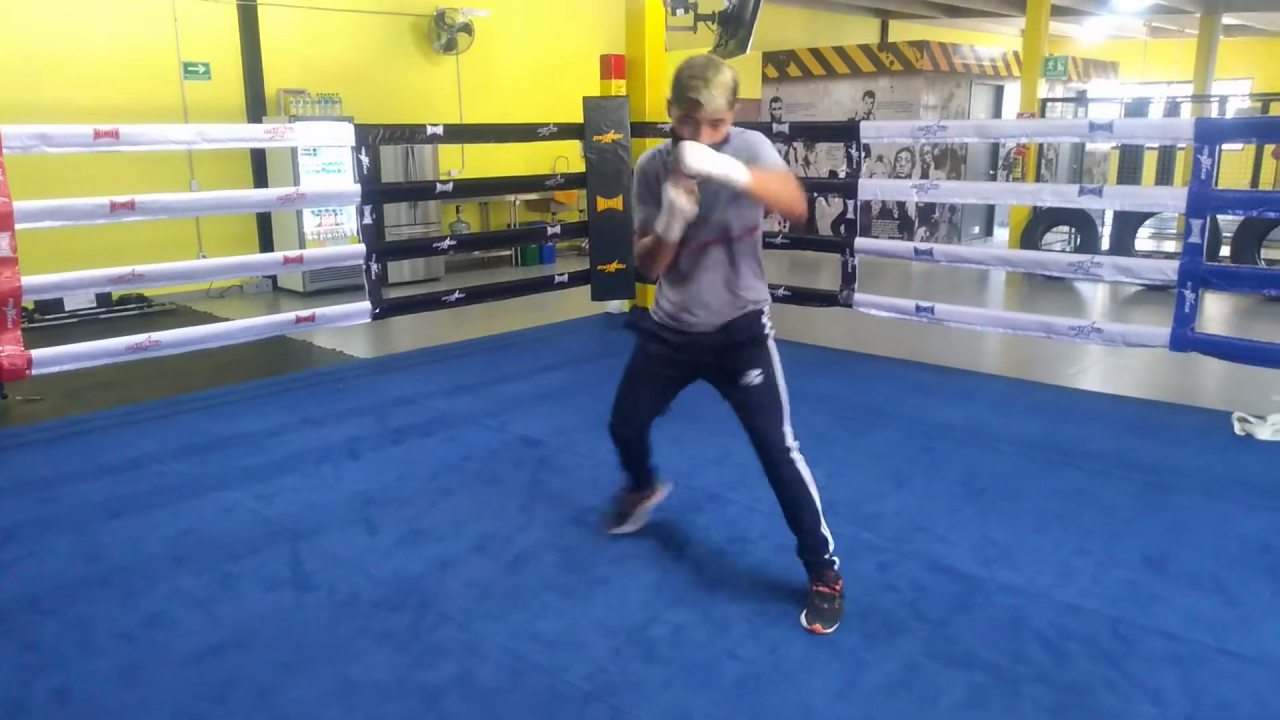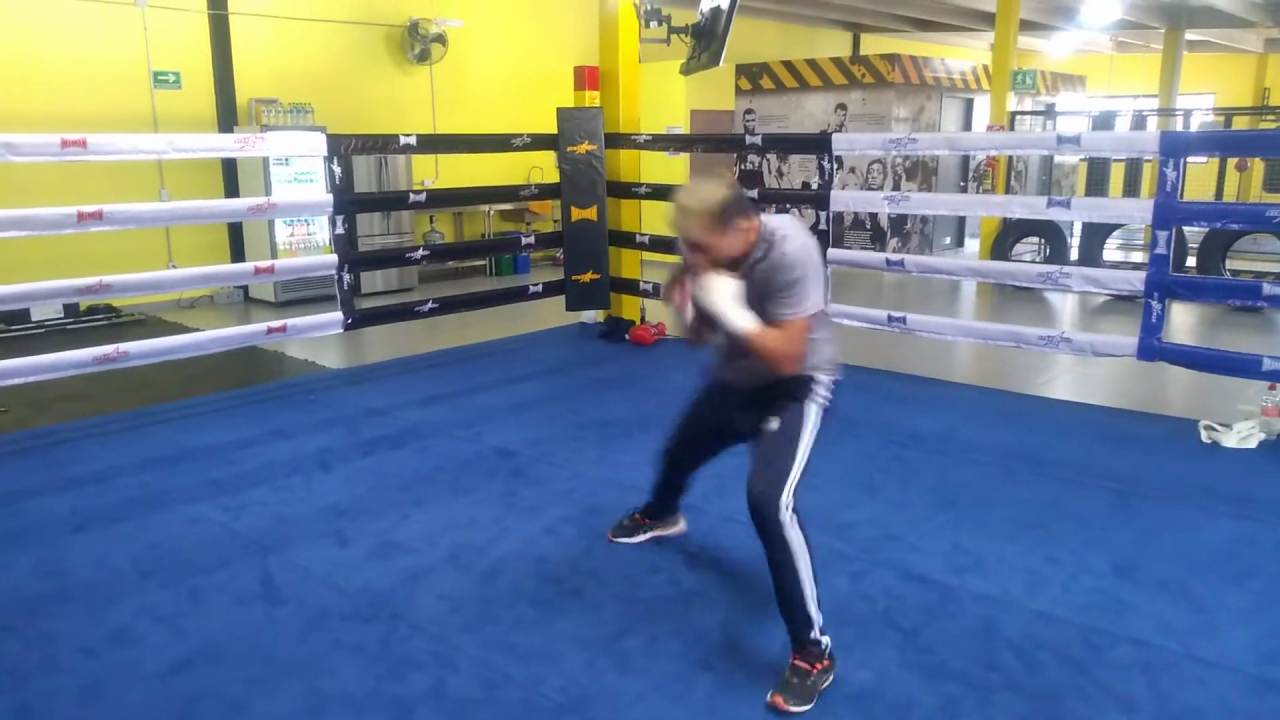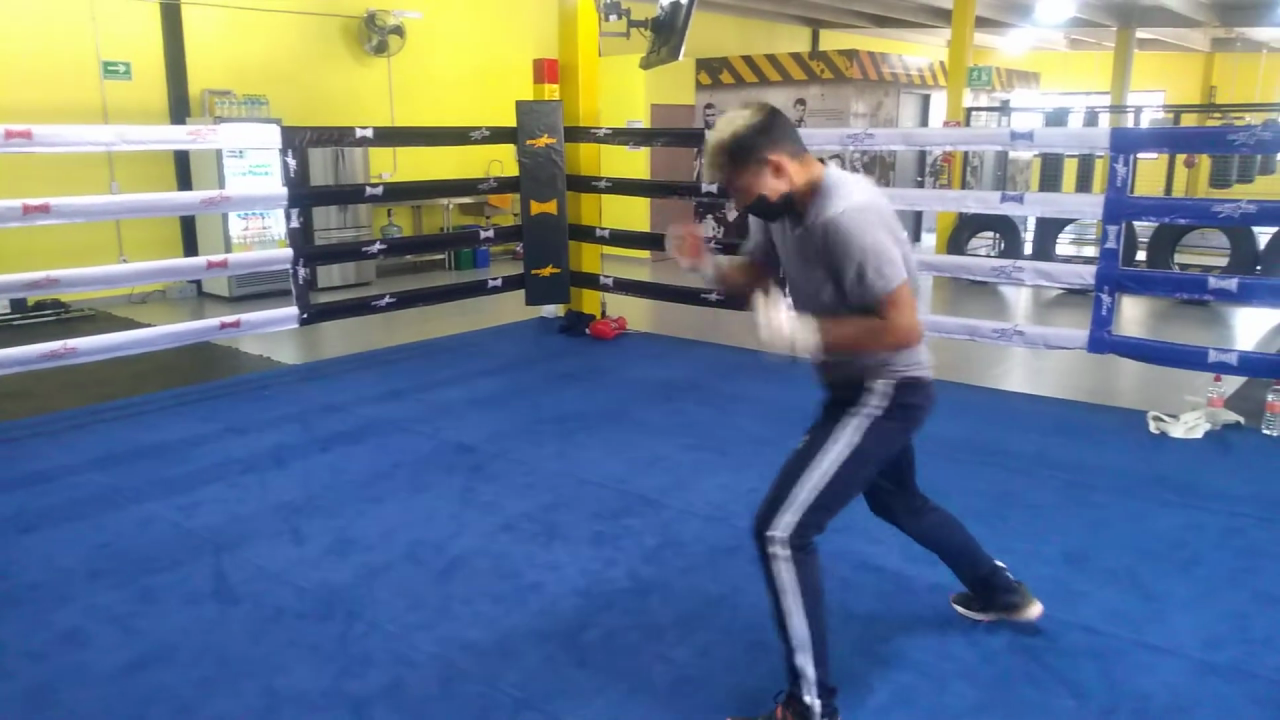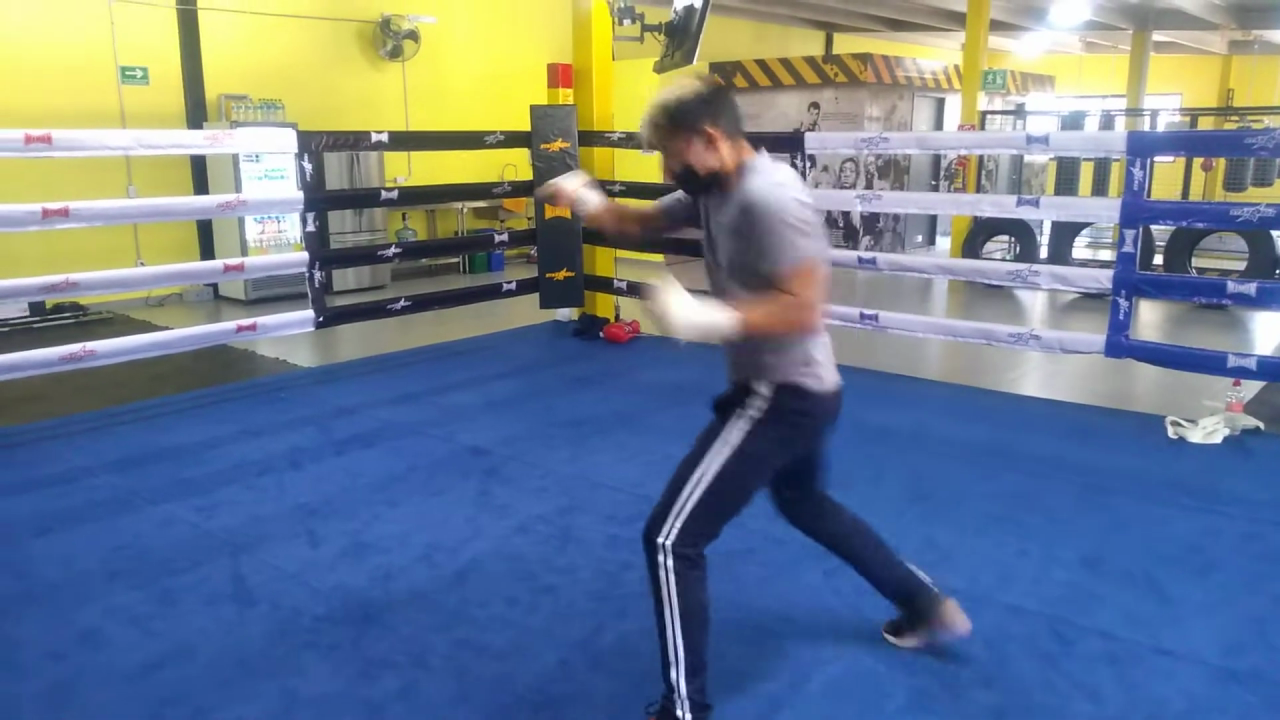
dt=0.7s
person 1, frame 1
left shoulder: (751, 146)
right shoulder: (655, 165)
left elbow: (794, 206)
right elbow: (649, 265)
left wrist: (723, 167)
right wrist: (675, 216)
left hip: (741, 326)
right hip: (671, 327)
left knee: (776, 447)
right knee: (625, 423)
left ankle: (824, 572)
right ankle: (642, 486)
person 1, frame 2
left shoulder: (791, 249)
right shoulder: (703, 256)
left elbow: (786, 360)
right elbow: (700, 332)
left wrist: (732, 314)
right wrist: (686, 303)
left hip: (798, 386)
right hip: (736, 380)
left knee: (768, 501)
right knee: (679, 452)
left ankle: (813, 652)
right ankle: (662, 512)
person 1, frame 3
left shoulder: (848, 215)
right shoulder: (798, 203)
left elbow: (901, 328)
right elbow: (751, 277)
left wrist: (802, 333)
right wrist: (705, 265)
left hip: (881, 393)
right hip: (891, 388)
left knee: (780, 533)
right knee: (897, 498)
right ankle: (1002, 590)
person 1, frame 4
left shoulder: (770, 197)
right shoulder: (716, 191)
left elbow: (803, 311)
right elbow: (642, 223)
left wrist: (710, 319)
right wrist: (587, 201)
left hip: (783, 396)
right hip: (802, 392)
left knee: (670, 539)
right knee: (806, 503)
right ankle: (926, 604)
